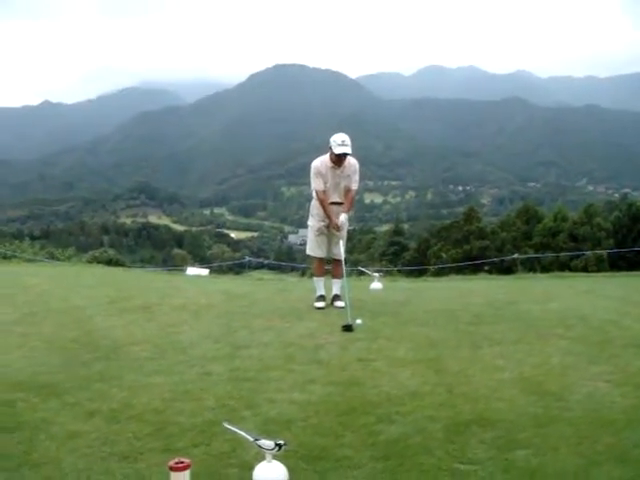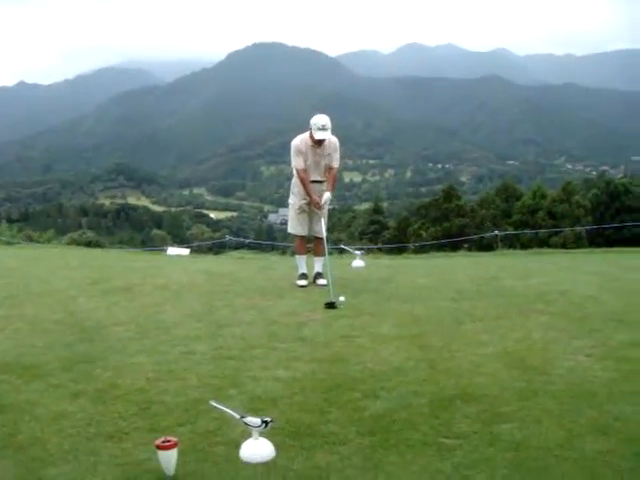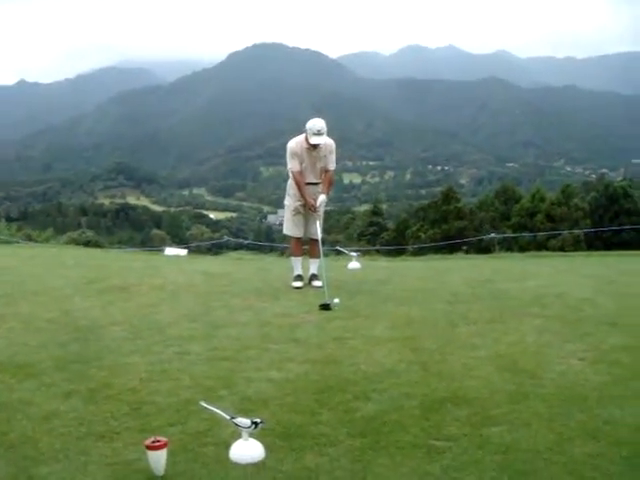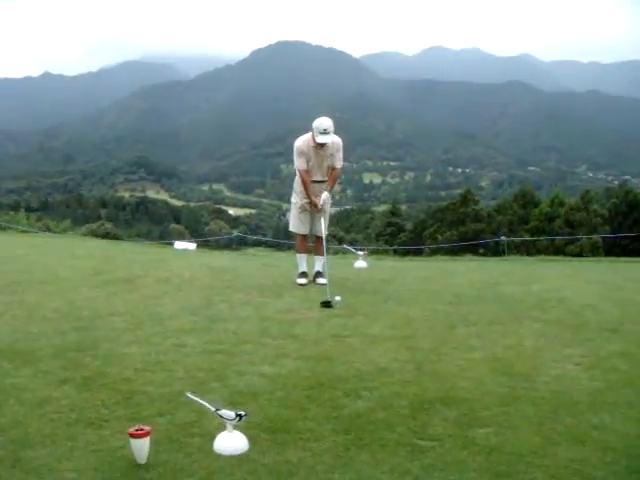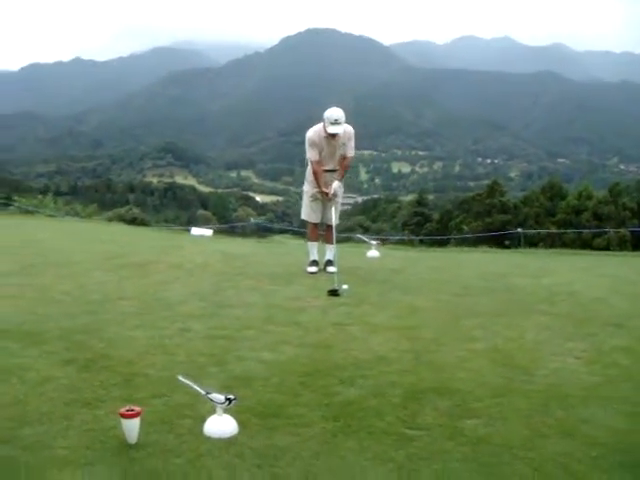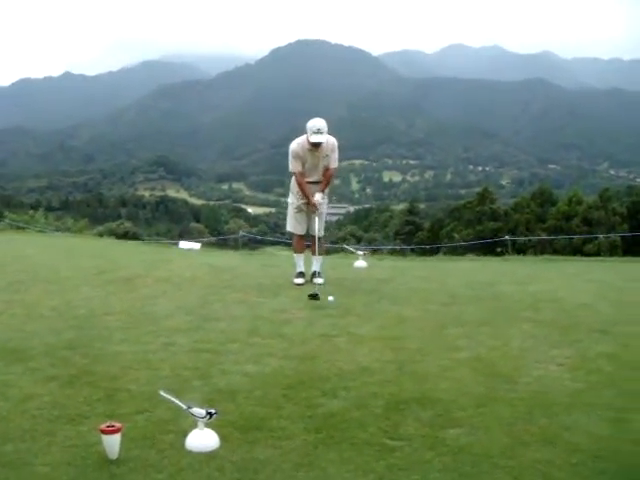
dt=0.3s
person 1, frame 1
left shoulder: (353, 164)
right shoulder: (317, 165)
left elbow: (351, 191)
right elbow: (321, 194)
left wrist: (344, 214)
right wrist: (331, 218)
left hip: (341, 211)
right hip: (320, 210)
left knee: (338, 256)
right knee: (318, 255)
left ankle: (336, 293)
right ankle: (320, 294)
person 1, frame 2
left shoulder: (333, 142)
right shoulder: (298, 143)
left elbow: (333, 169)
right elbow: (301, 173)
left wrist: (328, 192)
right wrist: (311, 197)
left hip: (322, 188)
right hip: (301, 188)
left knee: (320, 233)
right knee: (299, 232)
left ankle: (318, 271)
right ankle: (302, 272)
person 1, frame 3
left shoulder: (330, 144)
right shoulder: (293, 145)
left elbow: (329, 172)
right elbow: (297, 175)
left wrist: (324, 194)
right wrist: (306, 199)
left hip: (318, 190)
right hip: (297, 190)
left knee: (315, 235)
right knee: (295, 234)
left ankle: (314, 273)
right ankle: (297, 273)
person 1, frame 4
left shoulder: (337, 142)
right shoulder: (300, 143)
left elbow: (336, 170)
right elbow: (303, 173)
left wrist: (327, 192)
right wrist: (311, 197)
left hip: (324, 188)
right hip: (303, 188)
left knee: (320, 233)
right knee: (301, 231)
left ankle: (318, 270)
right ankle: (302, 270)
person 1, frame 5
left shoulder: (349, 131)
right shoulder: (312, 134)
left elbow: (347, 158)
right elbow: (315, 164)
left wrist: (337, 181)
right wrist: (321, 187)
left hip: (336, 177)
right hip: (315, 177)
left knee: (332, 222)
right knee: (312, 220)
left ankle: (329, 259)
right ankle: (313, 258)
person 1, frame 6
left shoulder: (332, 143)
right shoulder: (296, 146)
left elbow: (330, 170)
right elbow: (298, 176)
left wrist: (319, 193)
right wrist: (309, 198)
left hip: (320, 190)
right hip: (300, 189)
left knee: (318, 233)
right knee: (298, 232)
left ankle: (316, 270)
right ankle: (300, 270)
